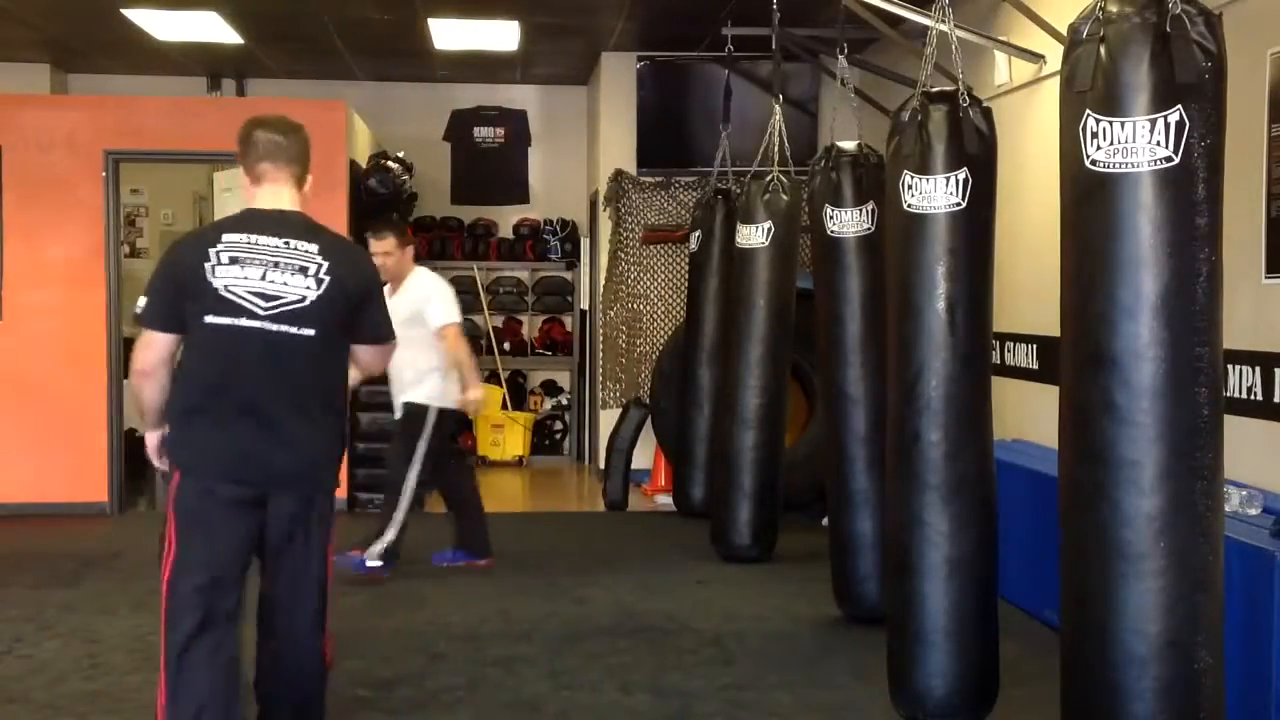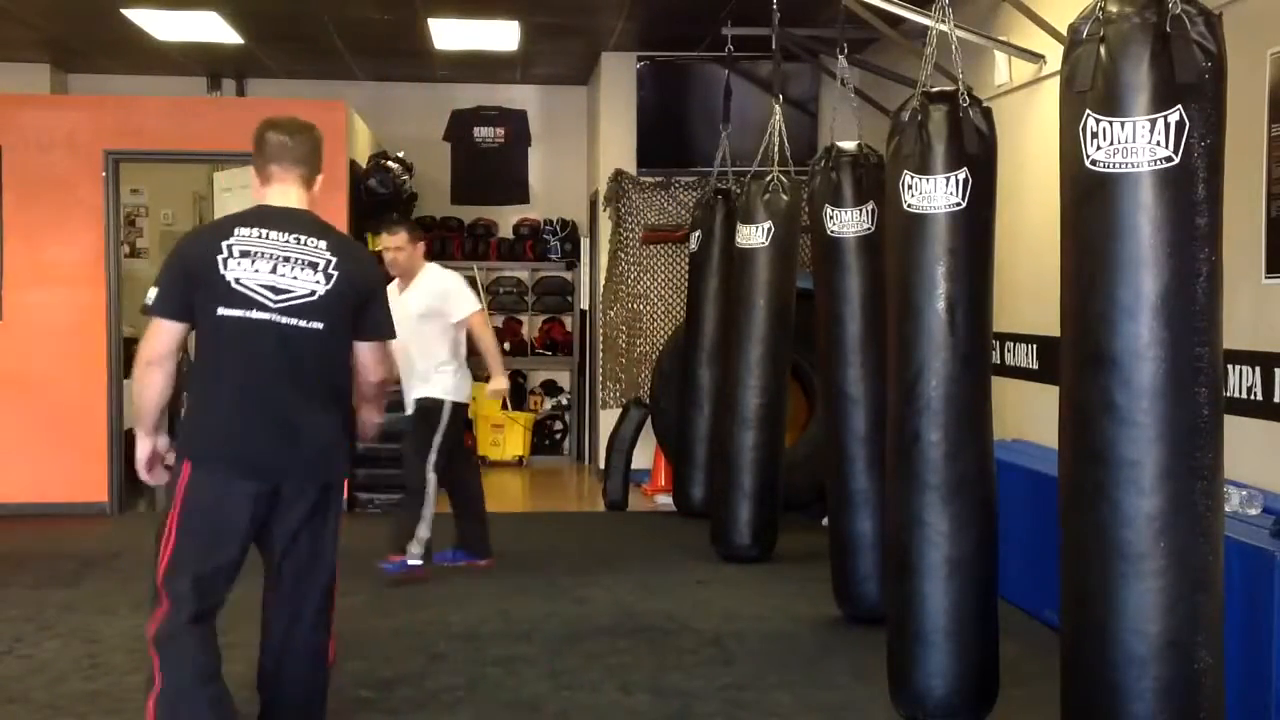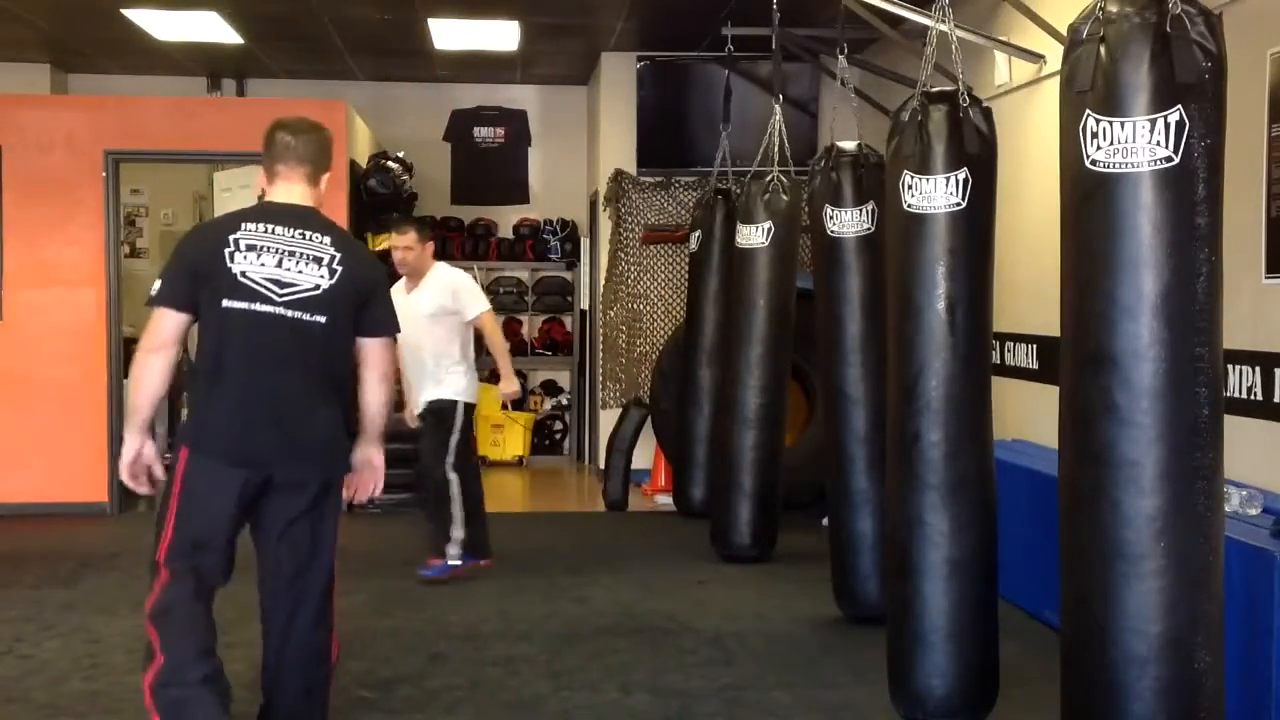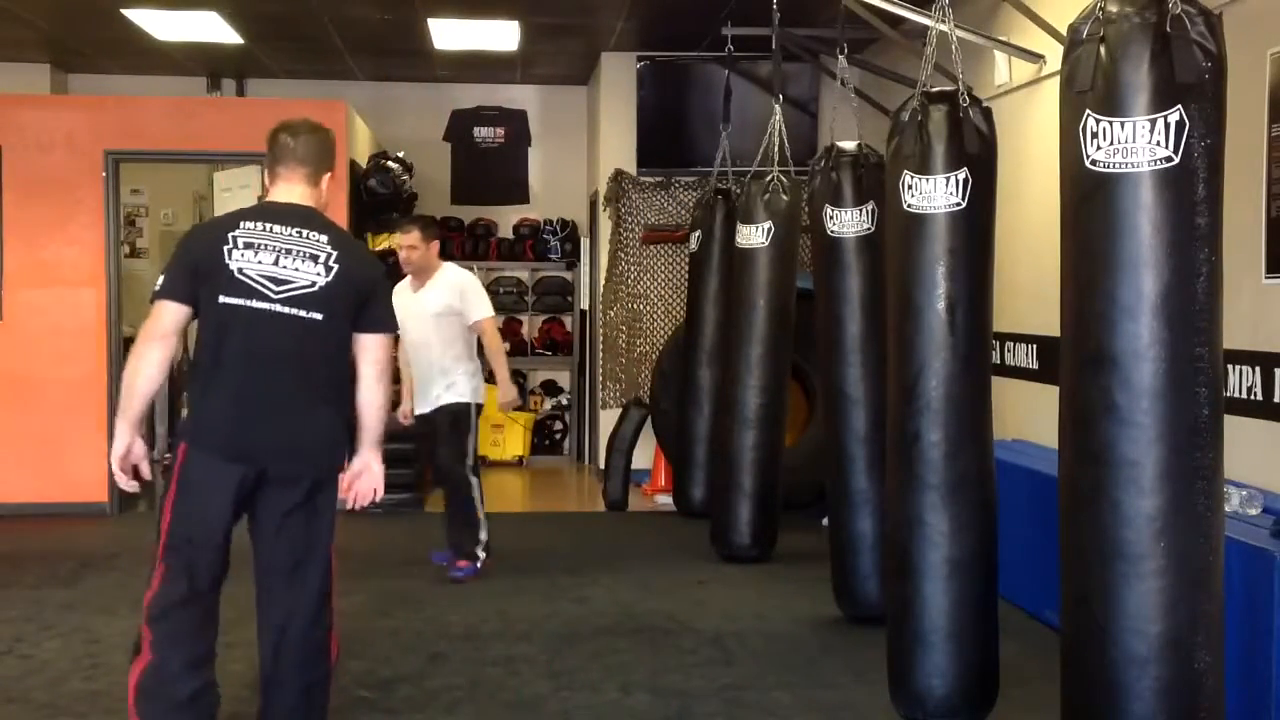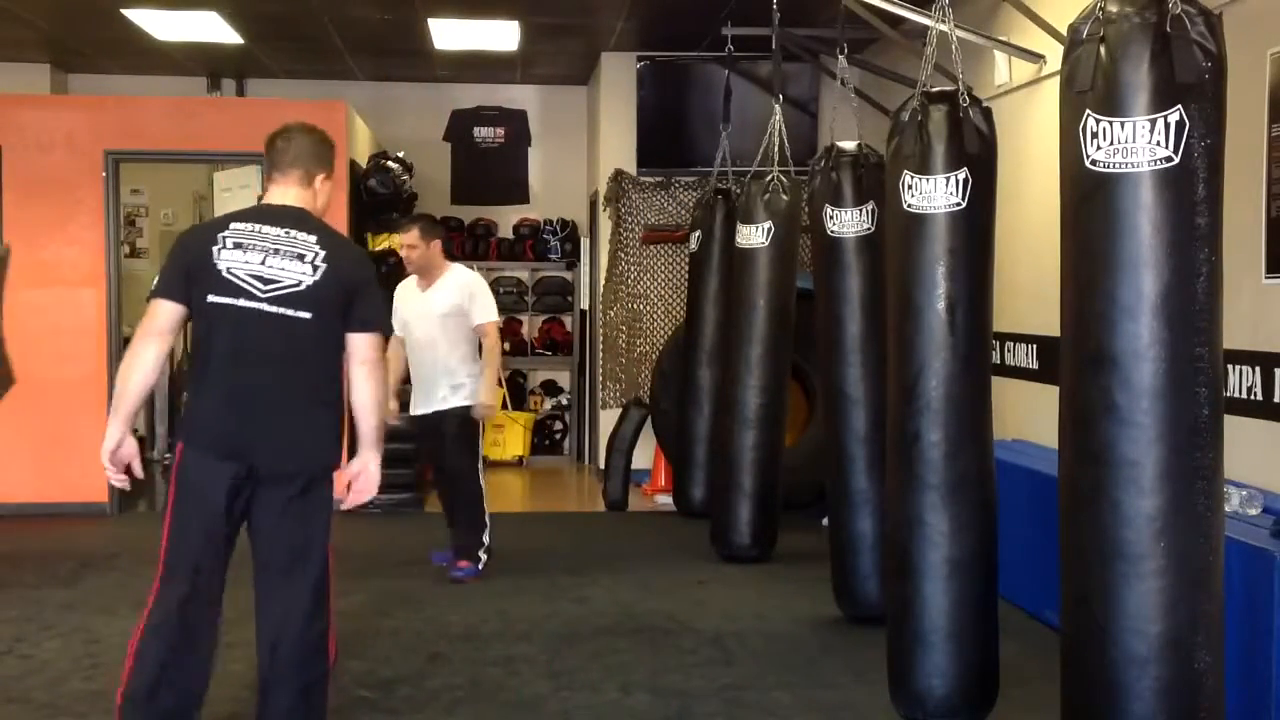
dt=0.1s
person 1, frame 1
left shoulder: (192, 252)
right shoulder: (347, 261)
left elbow: (149, 364)
right elbow: (374, 364)
left wrist: (155, 425)
left hip: (207, 466)
right hip: (303, 468)
left knee: (198, 627)
right knee: (296, 612)
person 1, frame 2
left shoulder: (201, 246)
right shoulder: (354, 260)
left elbow: (155, 356)
right elbow: (374, 369)
left wrist: (147, 432)
right wrist: (367, 411)
left hip: (217, 457)
right hip: (312, 462)
left knee: (183, 608)
right knee: (301, 609)
person 1, frame 3
left shoulder: (207, 241)
right shoulder: (356, 260)
left elbow: (158, 346)
right elbow: (376, 368)
left wrist: (136, 433)
right wrist: (369, 442)
left hip: (216, 449)
right hip: (311, 458)
left knee: (182, 590)
right knee: (300, 604)
person 1, frame 4
left shoulder: (208, 239)
right shoulder: (356, 259)
left elbow: (158, 338)
right elbow: (375, 366)
left wrist: (126, 428)
right wrist: (369, 449)
left hip: (214, 444)
right hip: (308, 455)
left knee: (180, 588)
right knee: (298, 601)
person 1, frame 5
left shoulder: (204, 240)
right shoulder: (346, 259)
left elbow: (153, 336)
right elbow: (367, 364)
left wrist: (119, 424)
right wrist: (368, 451)
left hip: (209, 444)
right hip: (300, 455)
left knee: (183, 592)
right knee: (294, 604)
person 2, frame 1
left shoulder: (429, 287)
right shoulder: (384, 295)
left elbow: (453, 337)
left wrist: (471, 385)
right wrist: (353, 376)
left hip: (431, 398)
right hip: (413, 398)
left knee: (403, 472)
right knee: (452, 474)
left ankle: (376, 554)
right ankle: (474, 548)
person 2, frame 2
left shoulder: (443, 282)
right shoulder: (391, 292)
left elbow: (479, 323)
left wrist: (498, 373)
left hip: (441, 393)
right hip: (420, 396)
left knee: (420, 468)
right knee: (457, 473)
left ankle: (411, 553)
right ankle: (473, 547)
person 2, frame 3
left shoulder: (453, 281)
right shoulder: (396, 292)
left elbow: (488, 326)
left wrist: (507, 374)
right wrist: (409, 400)
left hip: (451, 393)
right hip: (425, 398)
left knee: (438, 469)
right knee: (449, 471)
left ankle: (448, 552)
right ankle: (474, 545)
person 2, frame 4
left shoulder: (460, 282)
right shoulder: (400, 291)
left elbow: (489, 332)
left wrist: (504, 381)
right wrist: (406, 398)
left hip: (458, 395)
right hip: (426, 400)
left knee: (458, 471)
right knee: (447, 473)
left ankle: (470, 551)
right ankle: (465, 544)
person 2, frame 5
left shoulder: (467, 282)
right shoulder: (403, 290)
left elbow: (491, 336)
right elbow: (399, 346)
left wrist: (489, 387)
right wrist: (390, 394)
left hip: (461, 400)
right hip: (422, 403)
left knee: (465, 475)
right knee: (443, 477)
left ankle: (472, 553)
right ankle: (464, 544)
